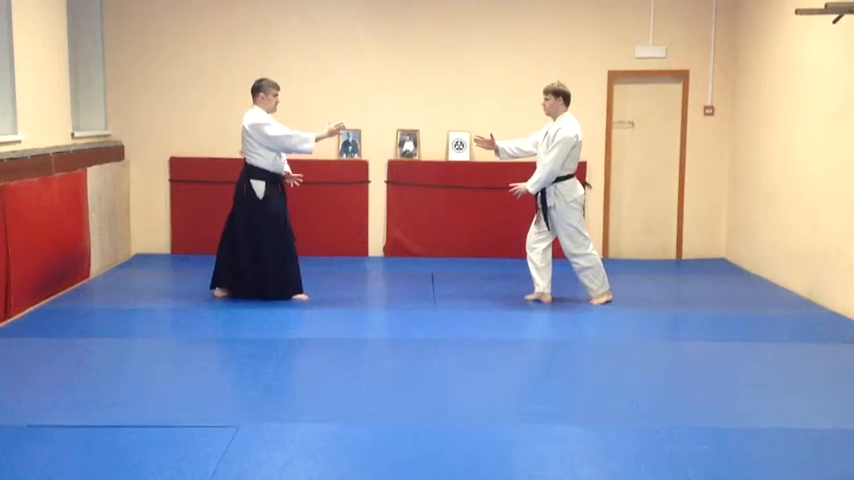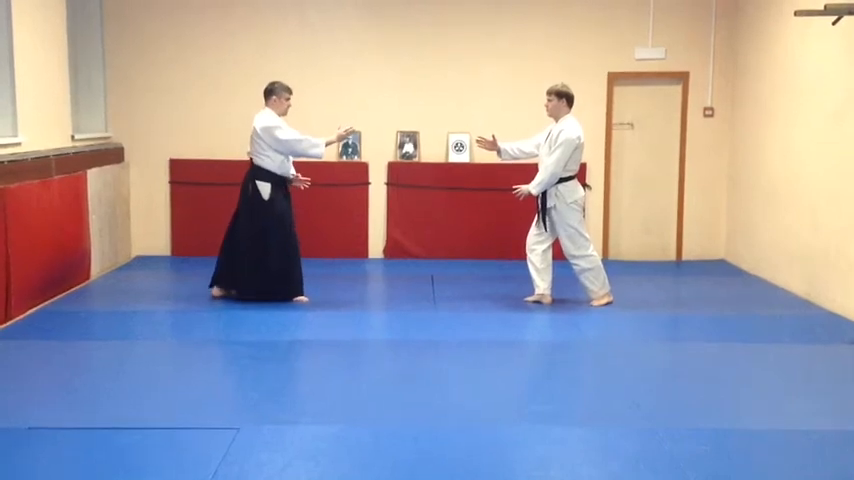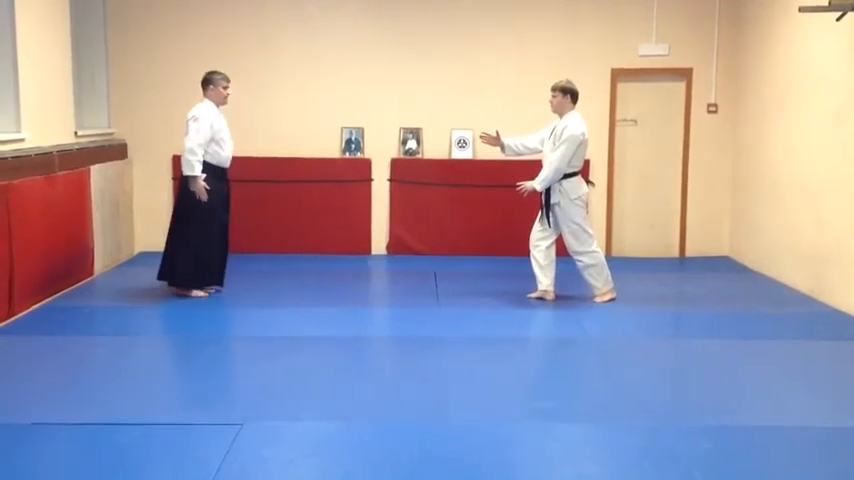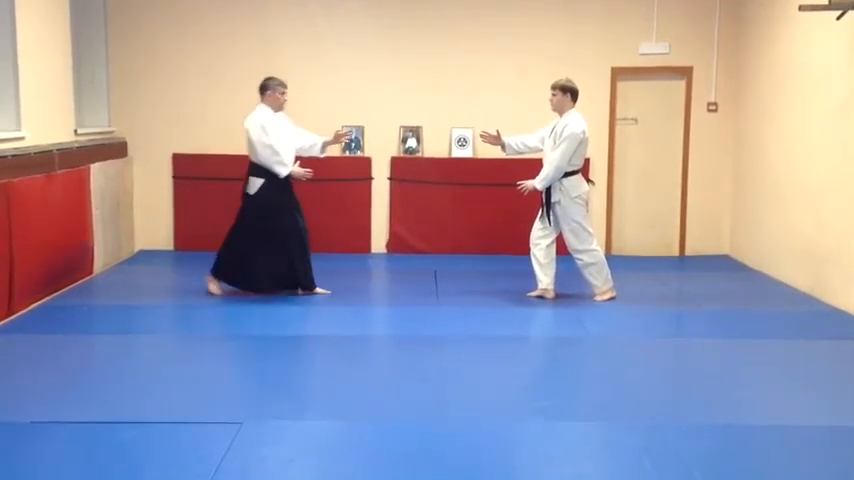
dt=1s
person 1, frame 1
left shoulder: (567, 129)
right shoulder: (553, 127)
left elbow: (551, 166)
right elbow: (528, 145)
left wrist: (529, 186)
right wrist: (498, 147)
left hip: (564, 195)
right hip: (551, 195)
left knee: (578, 246)
right knee: (537, 241)
left ankle: (602, 291)
right ankle: (543, 291)
person 1, frame 2
left shoulder: (569, 131)
right shoulder: (555, 129)
left elbow: (554, 167)
right elbow: (530, 146)
left wrist: (532, 188)
right wrist: (500, 148)
left hip: (564, 196)
right hip: (552, 196)
left knee: (578, 247)
right knee: (537, 242)
left ankle: (602, 293)
right ankle: (543, 292)
person 1, frame 3
left shoulder: (574, 127)
right shoulder: (559, 125)
left elbow: (558, 163)
right elbow: (534, 142)
left wrist: (537, 184)
right wrist: (503, 144)
left hip: (568, 193)
right hip: (556, 193)
left knee: (582, 243)
right knee: (541, 239)
left ankle: (605, 289)
right ankle: (546, 289)
person 1, frame 4
left shoulder: (574, 126)
right shoulder: (559, 123)
left elbow: (559, 162)
right elbow: (534, 141)
left wrist: (537, 183)
right wrist: (504, 143)
left hip: (569, 191)
right hip: (556, 191)
left knee: (582, 242)
right knee: (541, 237)
left ankle: (605, 288)
right ankle: (546, 287)
person 2, frame 1
left shoulder: (261, 119)
right shoulder: (257, 121)
left elbow: (276, 148)
right elbow: (287, 140)
left wrist: (284, 173)
right wrist: (324, 134)
left hip: (262, 184)
right hip: (259, 186)
left knee: (242, 235)
right knee: (276, 238)
left ankle: (225, 285)
right ankle: (286, 289)
person 2, frame 2
left shoulder: (269, 121)
right shoulder: (268, 124)
left elbow: (282, 153)
right elbow: (297, 143)
left wrist: (291, 176)
right wrist: (332, 140)
left hip: (264, 186)
right hip: (264, 188)
left knee: (245, 235)
right knee: (279, 238)
left ankle: (224, 284)
right ankle: (286, 290)
person 2, frame 3
left shoulder: (214, 113)
right shoulder: (203, 114)
right elbow: (192, 148)
right wrist: (195, 179)
left hip: (215, 179)
right hip: (204, 180)
left knee: (213, 232)
right knee: (196, 232)
left ankle: (203, 280)
right ankle: (184, 283)
person 2, frame 4
left shoulder: (281, 119)
right shoulder: (257, 120)
left elbow: (299, 139)
right elbow: (267, 152)
left wrist: (328, 141)
right wrist: (290, 171)
left hip: (280, 183)
right hip: (262, 184)
left knee: (295, 232)
right knee: (248, 233)
left ankle: (304, 284)
right ankle: (217, 276)
